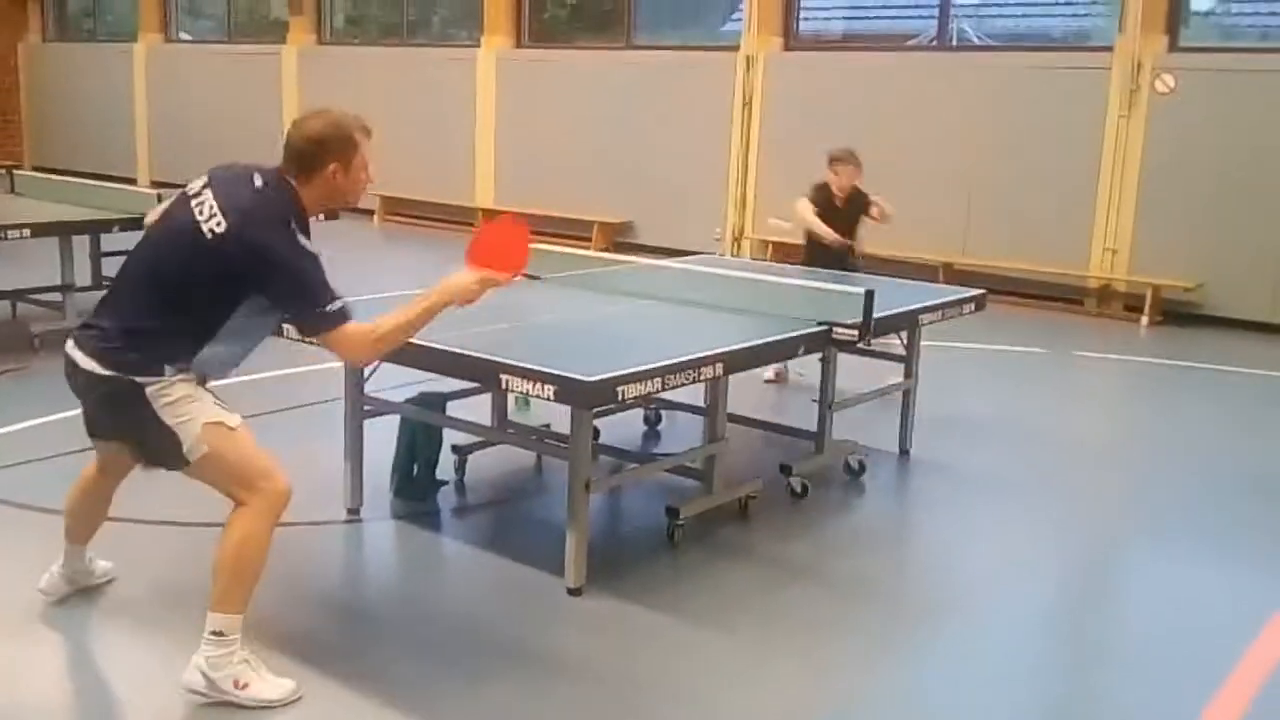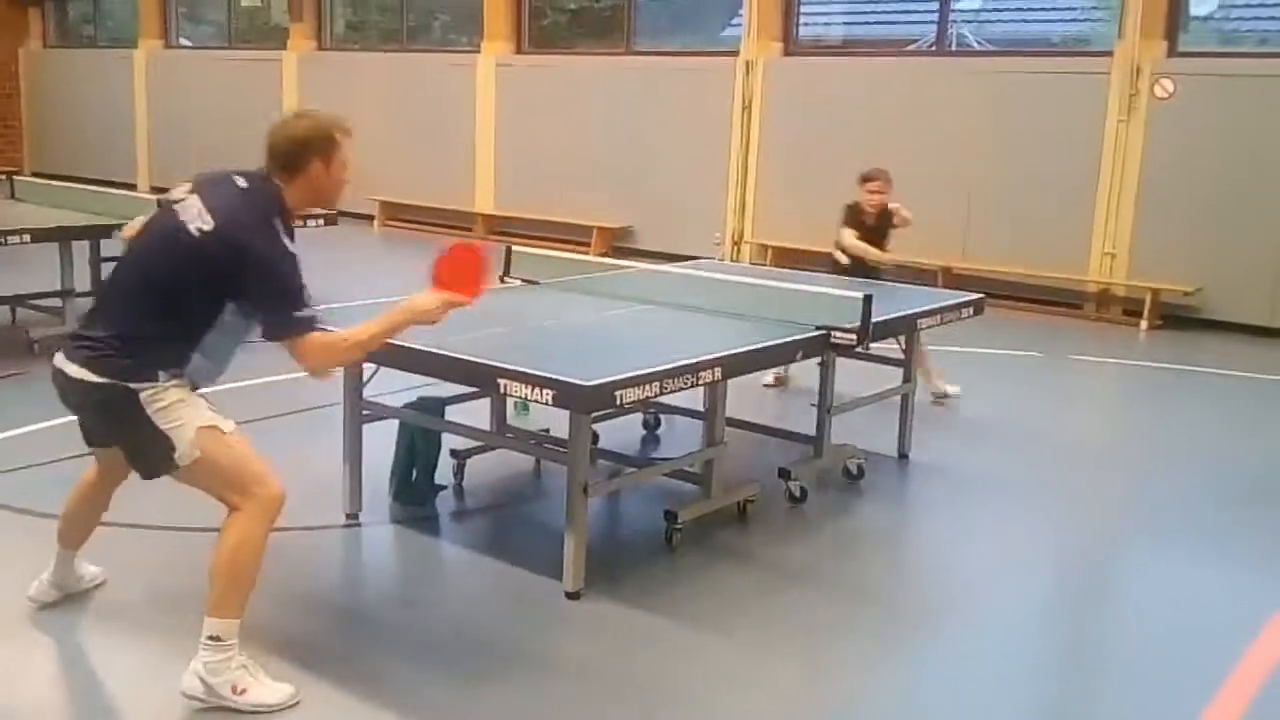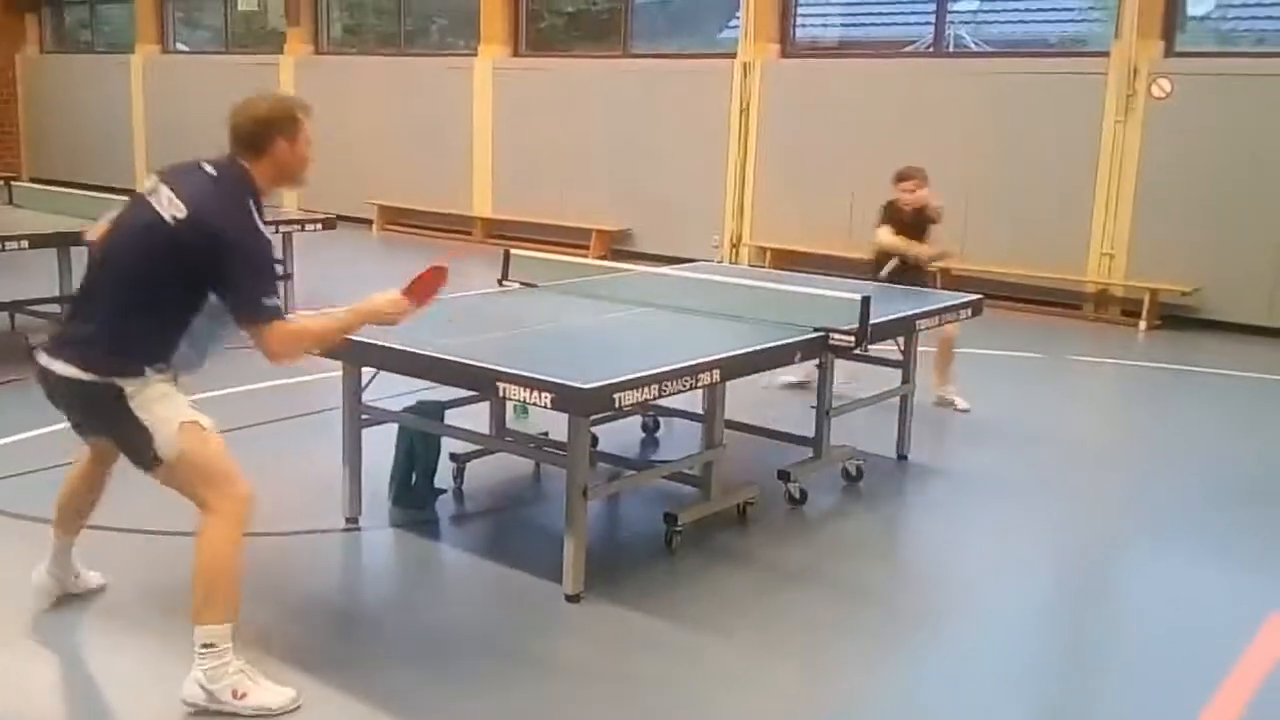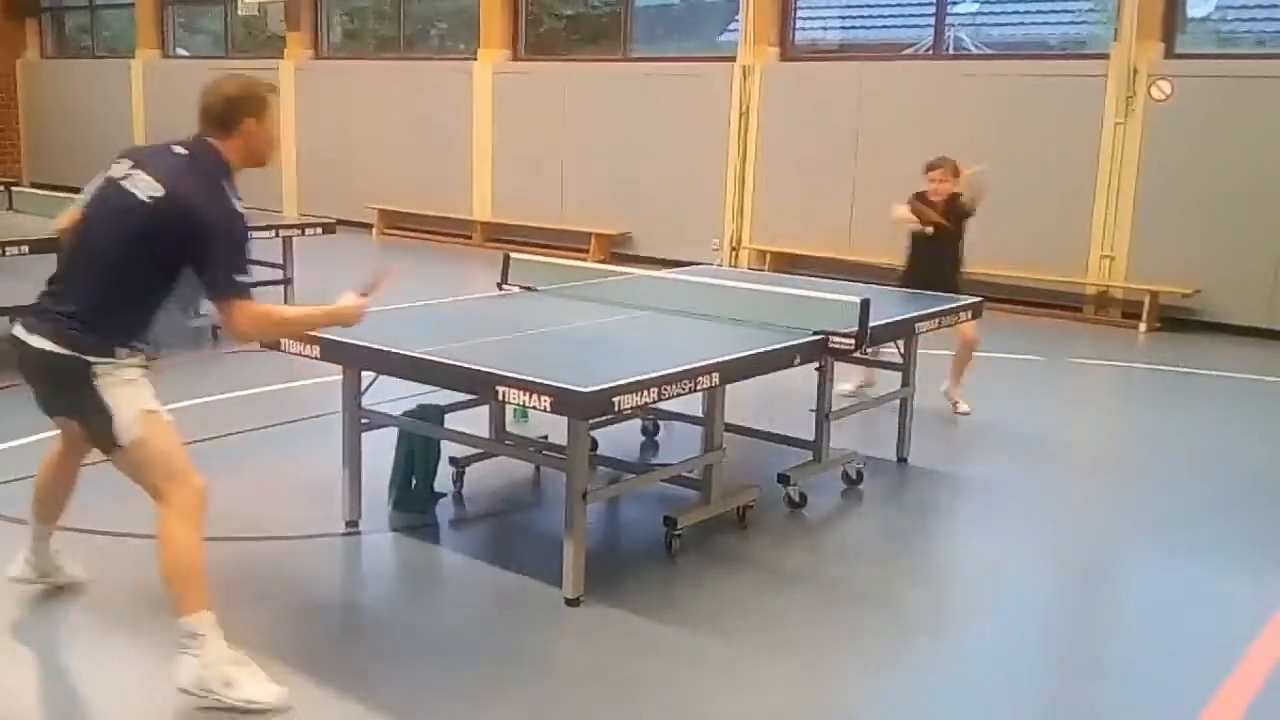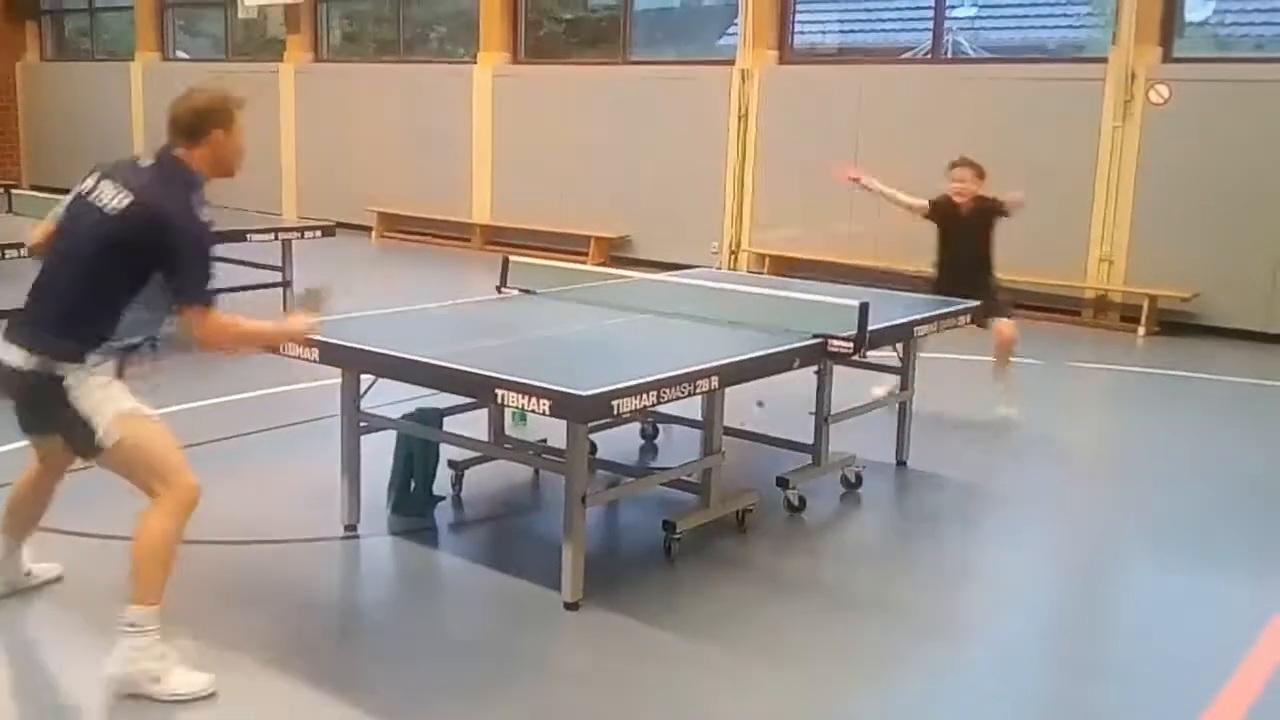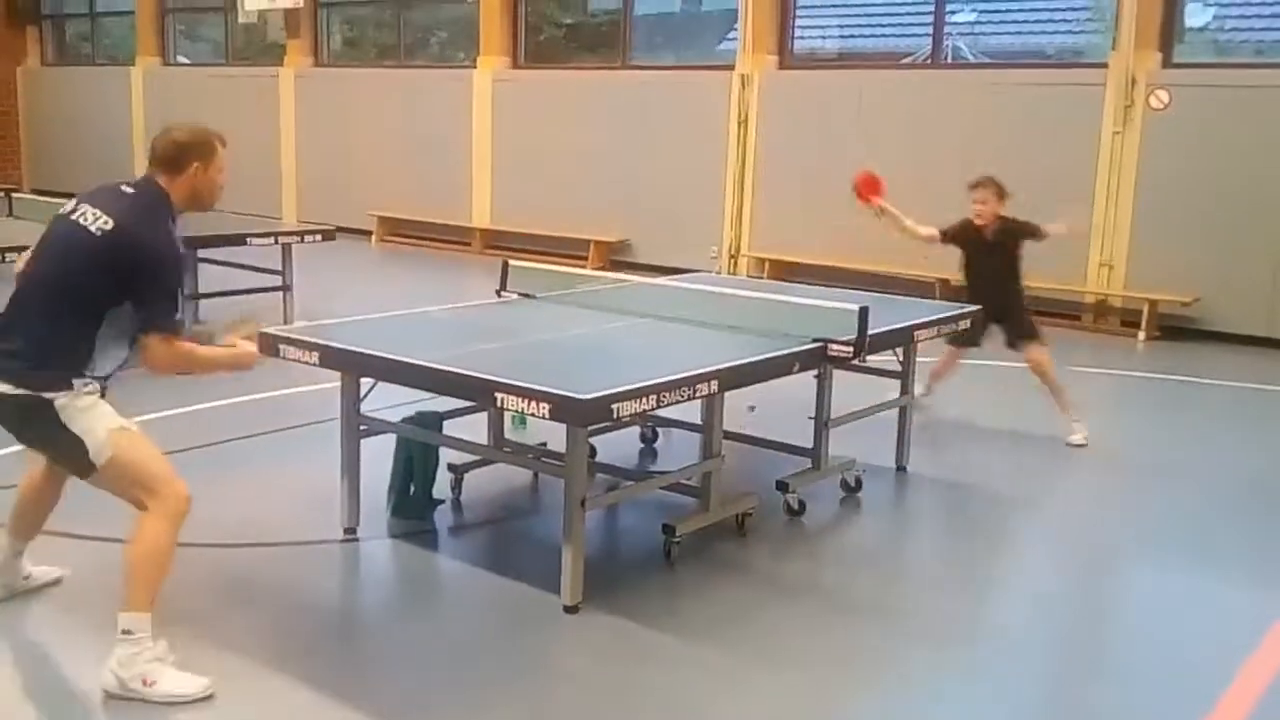
dt=0.1s
person 1, frame 1
left shoulder: (233, 179)
right shoulder: (276, 244)
left elbow: (156, 224)
right elbow: (356, 347)
right wrist: (442, 295)
left hip: (93, 352)
right hip: (138, 376)
left knee: (112, 461)
right knee: (264, 490)
left ankle: (70, 569)
right ankle: (219, 660)
person 1, frame 2
left shoulder: (215, 185)
right shoulder: (262, 245)
left elbow: (135, 237)
right elbow: (318, 356)
right wrist: (410, 311)
left hip: (81, 362)
right hip: (132, 383)
left knee: (110, 467)
right knee: (258, 494)
left ankle: (59, 576)
right ankle: (216, 666)
person 1, frame 3
left shoulder: (178, 178)
right shoulder: (238, 228)
left elbow: (100, 239)
right elbow: (279, 345)
right wrist: (368, 312)
left hip: (64, 359)
right hip: (121, 378)
left knee: (102, 454)
right knee: (227, 498)
left ankle: (59, 570)
right ankle: (216, 670)
person 1, frame 4
left shoulder: (145, 159)
right shoulder: (214, 206)
left elbow: (67, 227)
right elbow: (246, 323)
right wrist: (333, 313)
right hip: (90, 358)
left knee: (75, 438)
right knee: (183, 493)
right ankle: (204, 658)
person 1, frame 5
left shoulder: (116, 173)
right shoulder: (179, 217)
right elbow: (207, 329)
right wrist: (280, 333)
right hip: (61, 368)
left knee: (54, 455)
right knee: (175, 485)
right ankle: (135, 651)
person 1, frame 6
left shoulder: (99, 198)
right shoulder: (156, 242)
right elbow: (160, 356)
right wrist: (234, 356)
right hip: (48, 389)
left knee: (59, 460)
right knee: (167, 497)
right ankle: (133, 658)
person 2, frame 1
left shoulder: (859, 198)
right shoulder: (819, 192)
left elbow: (884, 218)
right elbow: (801, 209)
left wrist: (882, 206)
right wrist: (824, 231)
left hip: (846, 264)
right hip: (816, 265)
right ankle: (781, 362)
person 2, frame 2
left shoulder: (887, 214)
right shoulder: (852, 212)
left elbow: (906, 222)
right elbow: (847, 241)
left wrist: (902, 214)
right wrist: (878, 255)
left hip: (872, 278)
right hip: (844, 277)
left ankle: (935, 383)
right ankle: (782, 368)
person 2, frame 3
left shoulder: (925, 211)
right shoulder: (889, 211)
left elbow: (936, 212)
right elbow: (882, 239)
left wrist: (928, 203)
right wrist: (915, 249)
left hip: (913, 283)
right hip: (883, 281)
left knee: (948, 335)
left ankle: (943, 390)
person 2, frame 4
left shoulder: (960, 204)
right shoulder: (920, 201)
left elbow: (975, 199)
right elbow: (898, 212)
left wrist: (971, 184)
right wrist: (908, 217)
left hip: (948, 285)
right hip: (915, 282)
left knee: (969, 337)
left ankle: (952, 389)
right ankle: (867, 377)
person 2, frame 5
left shoulder: (987, 207)
right shoulder: (943, 205)
left elbow: (1011, 205)
right elbow: (912, 204)
left wrist: (1016, 199)
right wrist: (874, 186)
left hip: (981, 286)
right hip: (946, 286)
left knee: (1006, 334)
left ankle: (1003, 386)
right ankle: (899, 381)
person 2, frame 6
left shoulder: (1013, 227)
right shoulder: (965, 229)
left elbow: (1047, 232)
right elbow: (922, 234)
left wrist: (1067, 231)
right wrist: (890, 212)
left hip: (1011, 304)
right hip: (976, 304)
left knee: (1039, 361)
right knee: (946, 362)
left ankle: (1072, 419)
right ankle: (926, 389)
